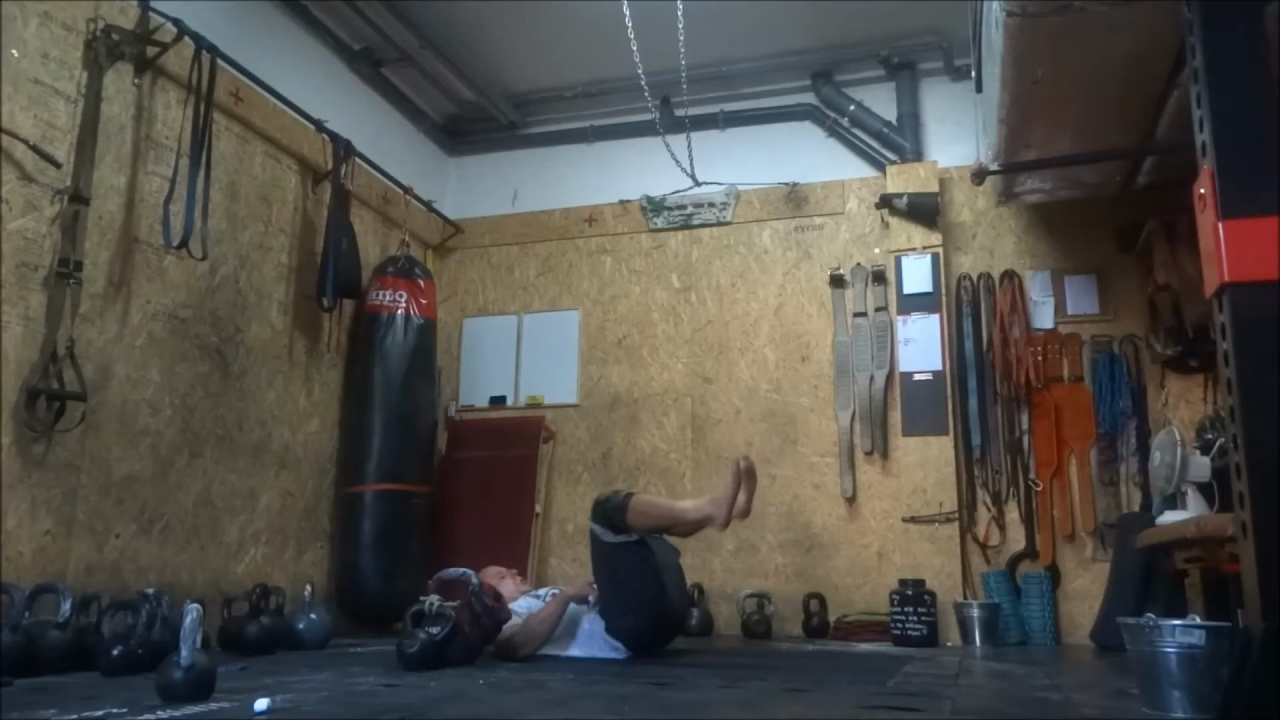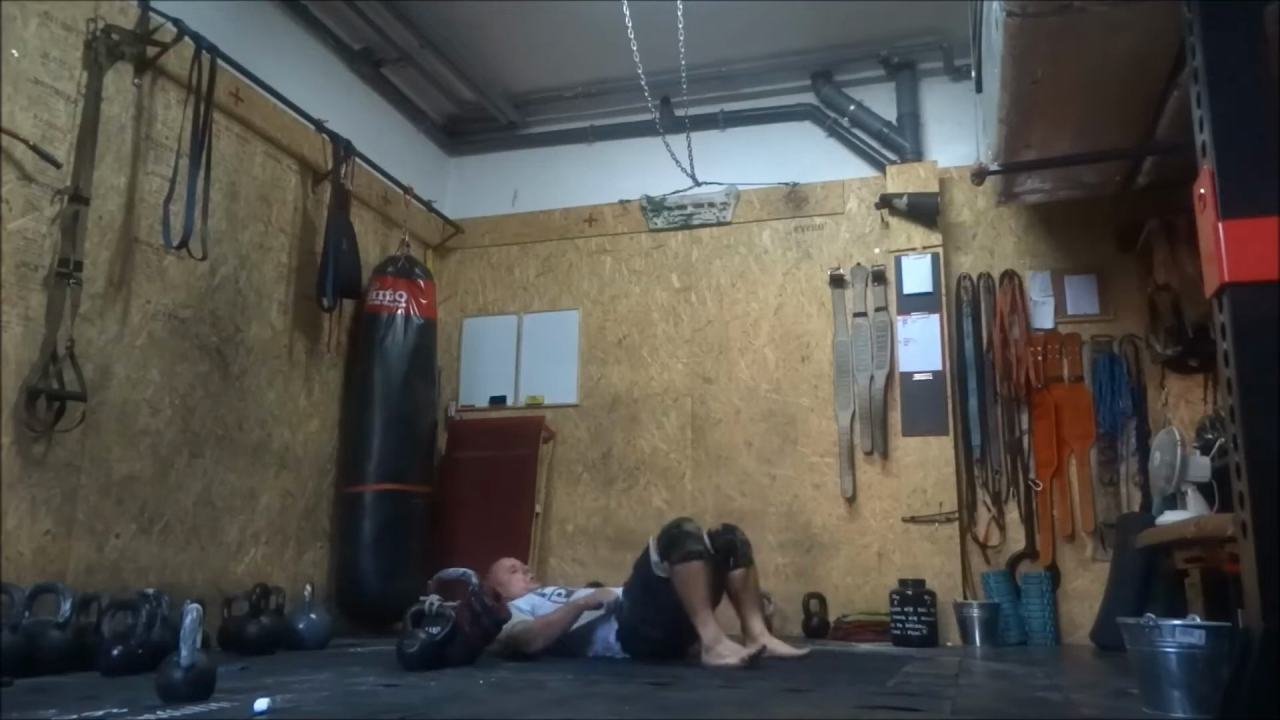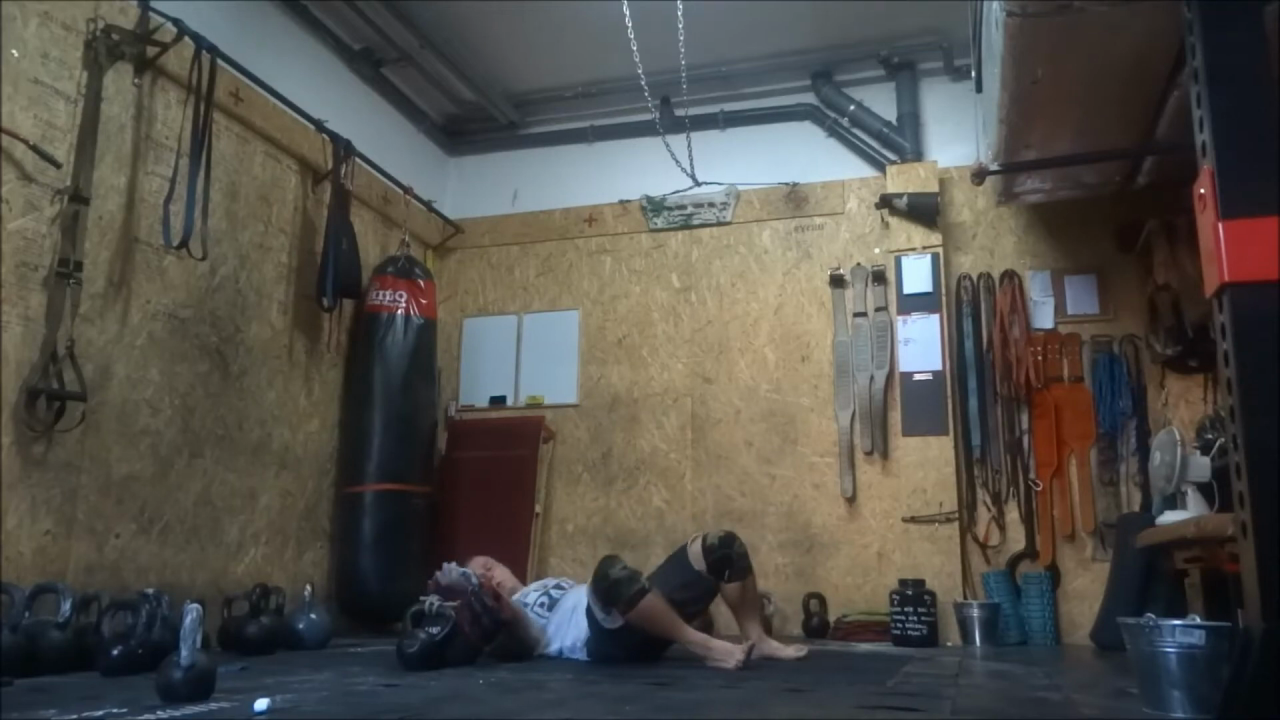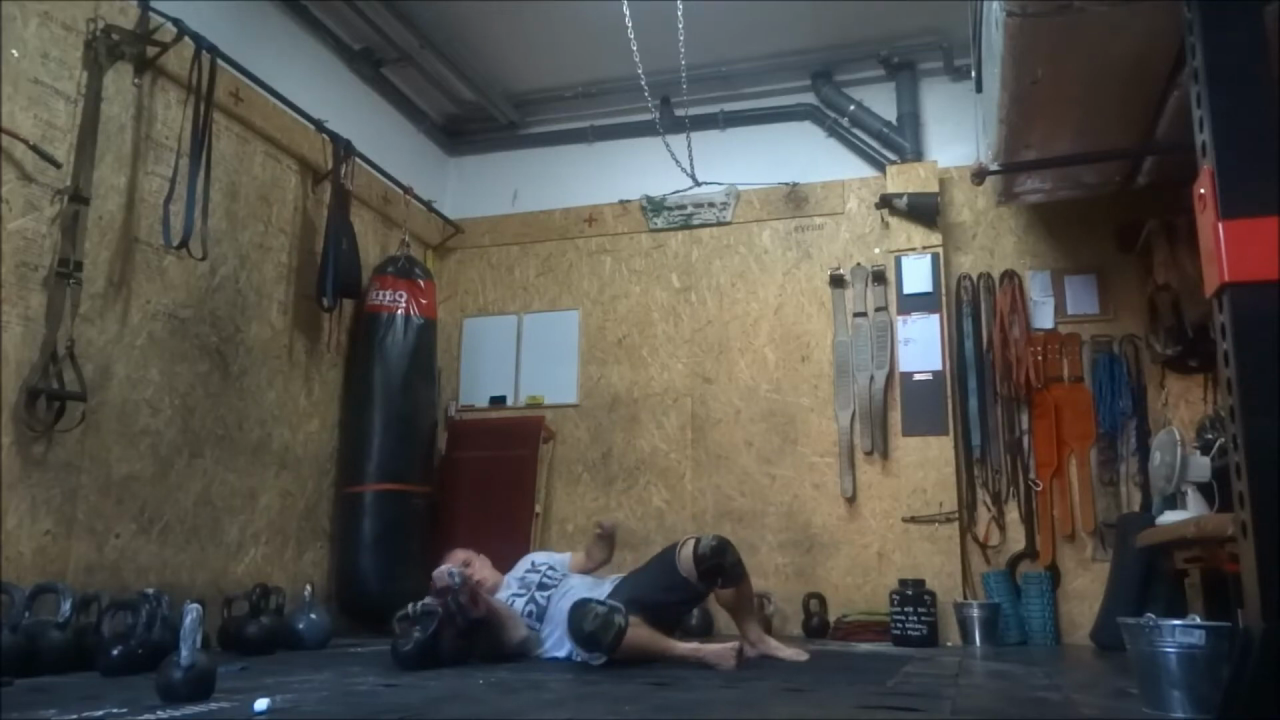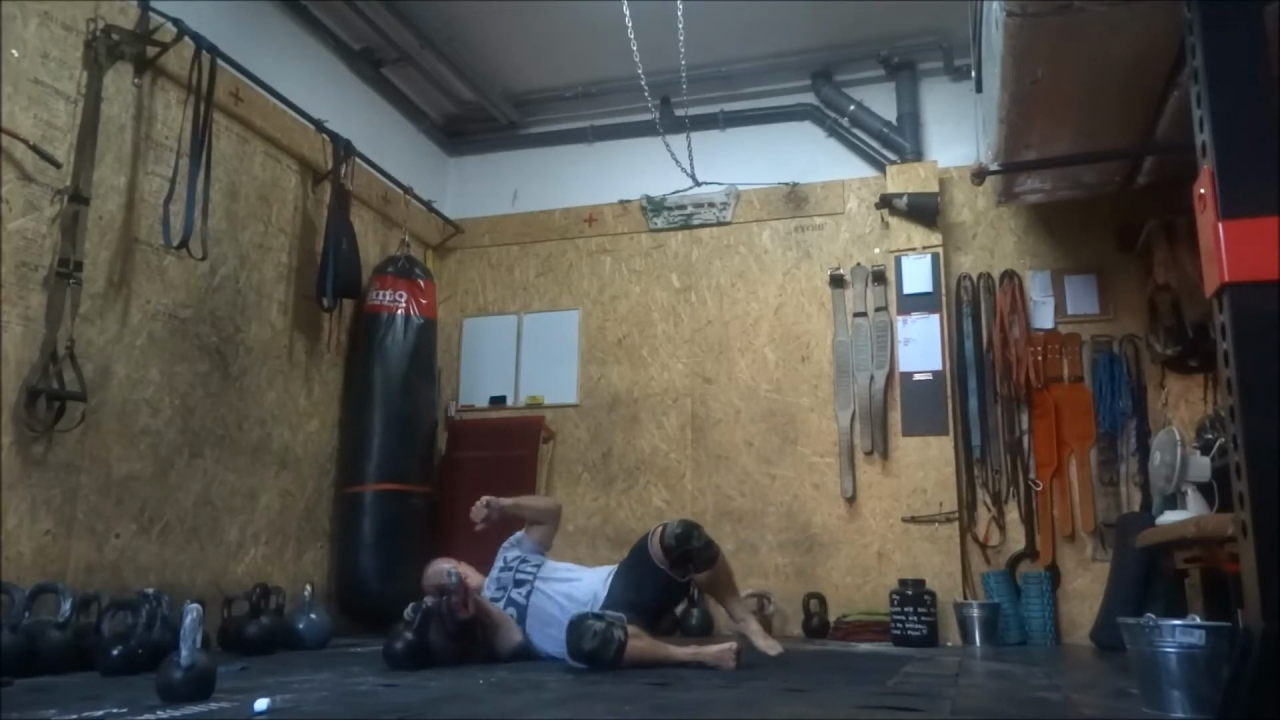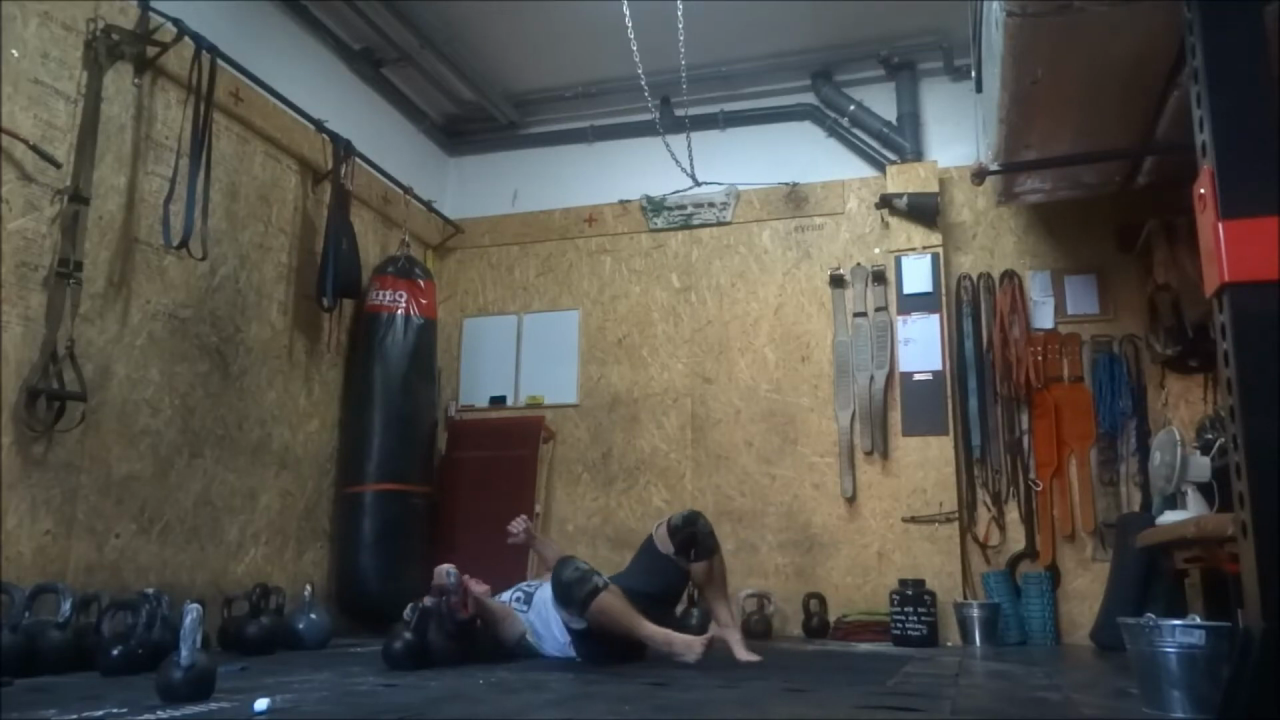
dt=0.7s
person 1, frame 1
left shoulder: (541, 598)
right elbow: (519, 646)
right wrist: (566, 596)
left hip: (657, 616)
right hip: (627, 630)
right knee: (610, 506)
left ankle: (719, 509)
right ankle: (711, 509)
person 1, frame 2
left shoulder: (553, 597)
right shoulder: (512, 613)
right elbow: (527, 642)
right wrist: (583, 603)
left hip: (666, 623)
right hip: (630, 629)
left knee: (727, 538)
right knee: (682, 532)
left ankle: (758, 635)
right ankle: (713, 643)
person 1, frame 3
left shoulder: (550, 586)
right shoulder: (510, 615)
right elbow: (522, 638)
left hip: (642, 620)
right hip: (610, 641)
left knee: (721, 545)
right knee: (610, 571)
left ankle: (757, 640)
right ankle: (707, 648)
person 1, frame 4
left shoulder: (530, 563)
right shoulder: (494, 610)
left elbow: (591, 561)
right elbow: (520, 638)
left wrist: (605, 538)
right wrist: (468, 596)
left hip: (625, 593)
right hip: (601, 630)
left knee: (711, 551)
right knee: (587, 617)
left ankle: (754, 638)
right ankle: (696, 652)
person 1, frame 5
left shoulder: (510, 556)
right shoulder: (485, 612)
left elbow: (551, 510)
right elbow: (513, 644)
left wrist: (501, 506)
right wrist: (473, 600)
left hip: (620, 585)
right hip: (601, 620)
left knee: (679, 536)
right knee: (584, 637)
left ankle: (743, 619)
right ankle: (698, 655)
person 1, frame 6
left shoulder: (516, 595)
right shoulder: (492, 618)
left elbow: (559, 565)
left wrist: (532, 538)
right wrist: (465, 597)
left hip: (625, 601)
right hip: (597, 639)
left knee: (688, 526)
right knee: (569, 573)
left ankle: (726, 628)
right ankle: (668, 641)
